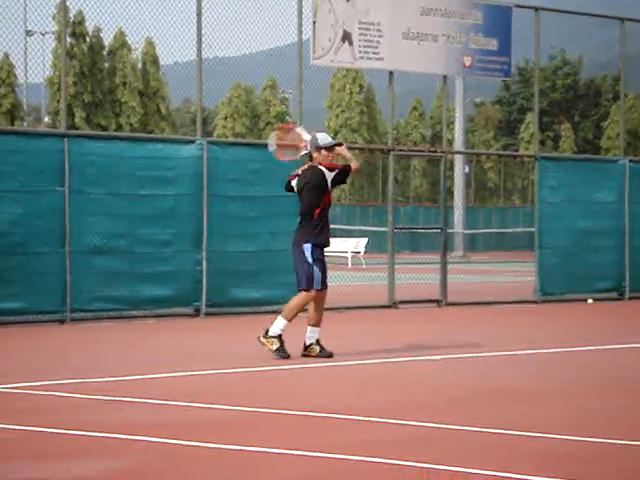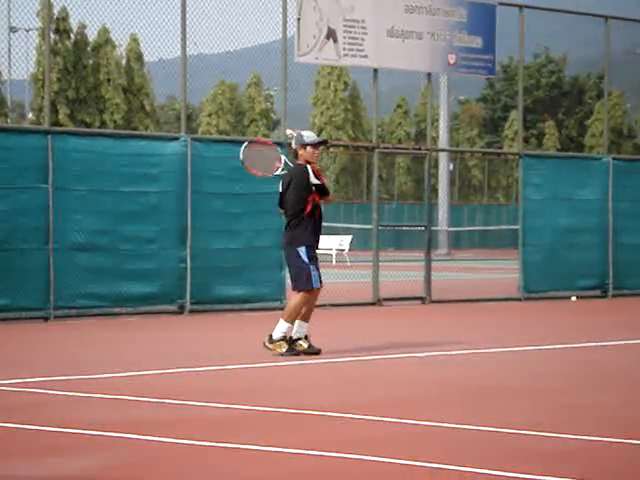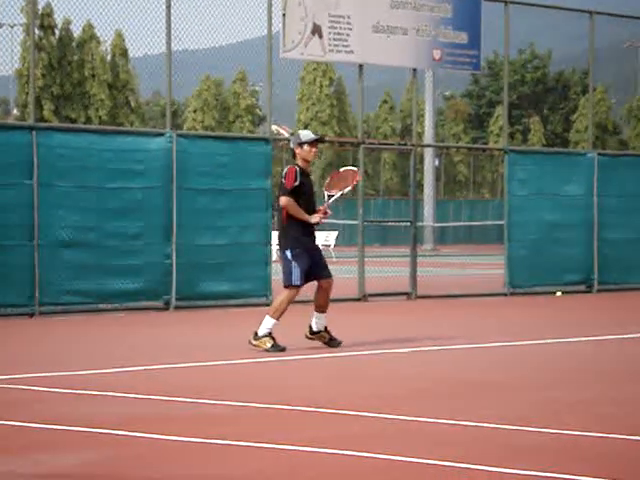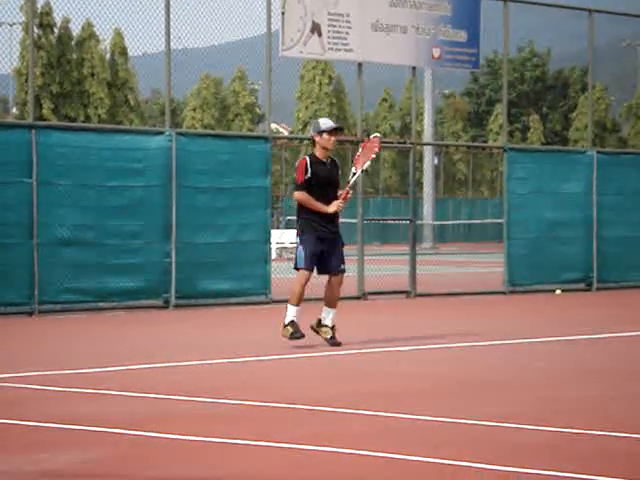
dt=0.4s
person 1, frame 1
left shoulder: (302, 175)
right shoulder: (323, 171)
left elbow: (288, 185)
right elbow: (353, 166)
right wrist: (345, 153)
left hip: (310, 243)
right hip: (308, 243)
left knee: (320, 293)
right knee: (310, 293)
left ankle: (311, 343)
right ankle: (272, 334)
person 1, frame 2
left shoulder: (287, 176)
right shoulder: (309, 171)
left elbow: (283, 209)
right elbow: (327, 197)
right wrist: (318, 190)
left hip: (293, 240)
right hip: (301, 242)
left knee: (312, 290)
right knee: (307, 290)
left ankle: (298, 338)
right ankle: (276, 337)
person 1, frame 3
left shoulder: (305, 175)
right shoulder: (293, 171)
right elbow: (285, 201)
left wrist: (316, 213)
right wrist: (309, 218)
left hip: (306, 240)
right hip: (293, 240)
left knee: (326, 281)
right knee: (293, 287)
left ankle: (318, 329)
right ankle: (262, 334)
person 1, frame 4
left shoulder: (334, 164)
right shoulder: (306, 162)
right elbow: (299, 194)
left wrist: (340, 197)
right wrist: (327, 208)
left hip: (331, 229)
right hip: (309, 229)
left knee: (337, 276)
right knee: (304, 273)
left ankle: (324, 323)
right ankle: (290, 321)
